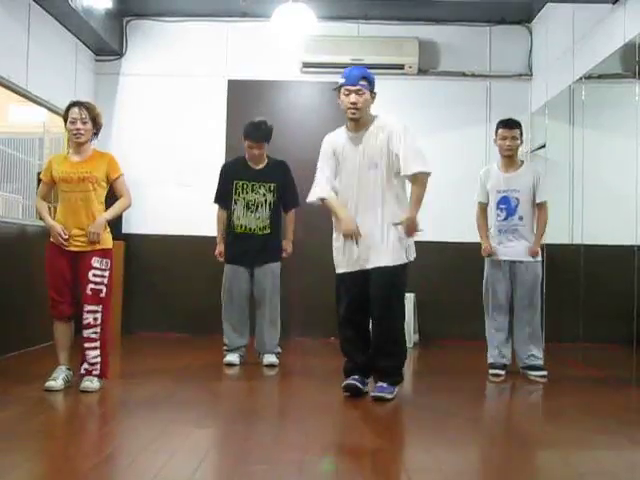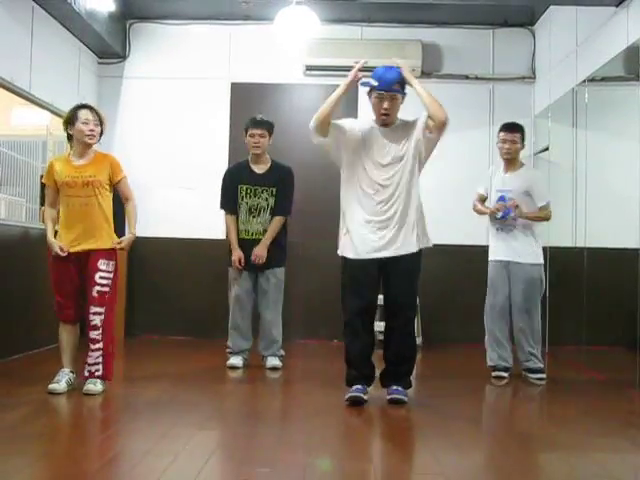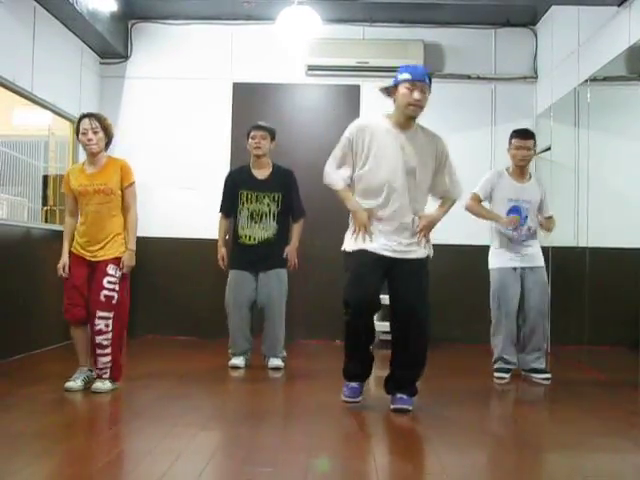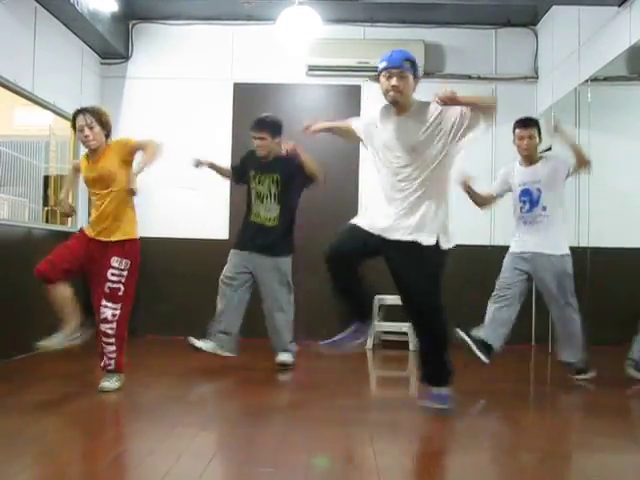
dt=1s
person 1, frame 1
left shoulder: (392, 130)
right shoulder: (332, 142)
left elbow: (419, 171)
right elbow: (323, 190)
left wrist: (412, 211)
right wrist: (342, 217)
left hip: (389, 240)
right hip: (351, 243)
left knee: (386, 311)
right knee: (349, 313)
left ankle: (387, 377)
right ankle: (356, 371)
person 1, frame 2
left shoulder: (416, 133)
right shoulder: (351, 133)
left elbow: (441, 119)
right elbow: (318, 126)
left wrist: (412, 81)
right wrist: (347, 84)
left hip: (404, 242)
right hip: (359, 242)
left knee: (401, 313)
right knee: (357, 313)
left ankle: (397, 380)
right ankle: (358, 380)
person 1, frame 3
left shoulder: (433, 144)
right shoulder: (364, 129)
left elbow: (450, 190)
right elbow: (334, 172)
left wrist: (434, 215)
right wrist: (353, 205)
left hip: (411, 246)
right hip: (367, 241)
left knee: (412, 319)
right knee: (358, 306)
left ankle: (402, 387)
right ankle: (356, 376)
person 1, frame 4
left shoulder: (439, 114)
right shoulder: (380, 117)
left elbow: (489, 108)
right elbow: (357, 128)
left wrist: (459, 100)
right wrist: (322, 126)
left hip: (421, 226)
right hip: (381, 216)
left knee: (426, 309)
right knee: (339, 254)
left ankle: (436, 381)
right ankle: (361, 320)
person 2, frame 1
left shoulder: (106, 160)
right shoulder: (55, 162)
left elbow: (125, 198)
right elbow: (41, 199)
left wrist: (103, 219)
right wrist: (50, 224)
left hip: (96, 245)
right hip: (62, 244)
left knee: (93, 309)
right knee: (61, 308)
left ankle: (93, 371)
right ankle: (63, 368)
person 2, frame 2
left shoulder: (109, 163)
right shoulder: (56, 165)
left elbow: (128, 199)
right elbow: (50, 206)
left wrist: (131, 232)
right wrist: (51, 237)
left hip: (101, 248)
right hip: (66, 249)
left knee: (98, 311)
right knee: (67, 311)
left ankle: (97, 374)
right ankle: (66, 371)
person 2, frame 3
left shoulder: (121, 167)
right shoulder: (72, 174)
left elbow: (131, 211)
right elbow: (70, 215)
left wrist: (131, 249)
right wrist: (64, 252)
left hip: (112, 253)
right hip: (80, 253)
left knee: (106, 315)
right knee: (75, 313)
left ankle: (107, 374)
right ankle: (85, 369)
person 2, frame 4
left shoulder: (119, 148)
right shoulder: (85, 160)
left elbow: (154, 146)
right elbow: (75, 170)
left wrist: (136, 173)
right wrist: (65, 200)
left hip: (121, 238)
right hip: (93, 234)
left knee: (110, 304)
right knee: (48, 270)
left ankle: (114, 371)
right ankle: (72, 328)
person 3, frame 1
left shoulder: (533, 172)
right shoulder: (487, 174)
left elbow: (542, 211)
right elbow: (481, 212)
left wrist: (538, 241)
right wrist: (484, 241)
left hip: (526, 254)
right hip: (496, 254)
left knee: (527, 308)
right knee: (496, 308)
left ankle: (531, 359)
right ankle: (498, 358)
person 3, frame 2
left shoulder: (531, 176)
right shoulder: (493, 172)
left elbow: (546, 213)
right elbow: (477, 202)
left wrist: (524, 214)
right wrist: (486, 210)
left hip: (527, 256)
right hip: (498, 254)
left knee: (525, 310)
right knee: (496, 309)
left ankle: (532, 363)
right ankle: (501, 362)
person 3, frame 3
left shoulder: (538, 186)
right shoulder: (495, 178)
left elbow: (549, 219)
right elbow: (470, 204)
left wrist: (547, 226)
right wrist: (497, 216)
left hip: (533, 261)
right hip: (502, 261)
left knee: (538, 313)
right knee: (503, 314)
left ankle: (533, 363)
right ankle: (504, 363)
person 3, frame 4
left shoulder: (555, 164)
right shoulder: (510, 170)
left elbow: (585, 165)
right elbow: (486, 202)
left wrist: (568, 140)
right wrist: (469, 190)
left hip: (553, 250)
right hip: (520, 250)
left knee: (563, 304)
right knee: (504, 294)
left ankle: (575, 359)
right ankle: (486, 342)
person 4, frame 1
left shoulder: (280, 169)
right shoulder: (230, 169)
left elbow: (290, 208)
right elbow: (223, 208)
left wrist: (288, 239)
right wrist: (219, 240)
left hip: (268, 250)
right hip: (236, 248)
left knee: (268, 300)
right knee: (233, 299)
left ankle: (269, 349)
right ankle: (234, 348)
person 4, frame 2
left shoulder: (283, 173)
right shoulder: (234, 173)
left elbow: (281, 215)
right elbow: (230, 214)
left wrist: (264, 245)
right wrist: (234, 248)
left hip: (272, 252)
right hip: (242, 250)
left knee: (270, 304)
right knee: (239, 303)
left ankle: (272, 352)
right ankle: (238, 351)
person 4, frame 3
left shoulder: (285, 177)
right shoulder: (235, 177)
left elbow: (297, 216)
right elbow: (226, 215)
left wrist: (293, 245)
right wrist: (221, 244)
left hip: (274, 255)
right hip: (241, 254)
left knee: (274, 305)
right knee: (236, 304)
left ankle: (274, 353)
right ankle: (239, 352)
person 4, frame 4
left shoulder: (290, 160)
right shoulder: (251, 159)
left elbow: (316, 176)
right elbow: (232, 174)
left wrist: (297, 152)
right wrist: (210, 165)
left hip: (278, 246)
right hip: (247, 242)
left knee: (277, 296)
right knee: (230, 284)
left ankle: (285, 348)
right ankle: (223, 340)
